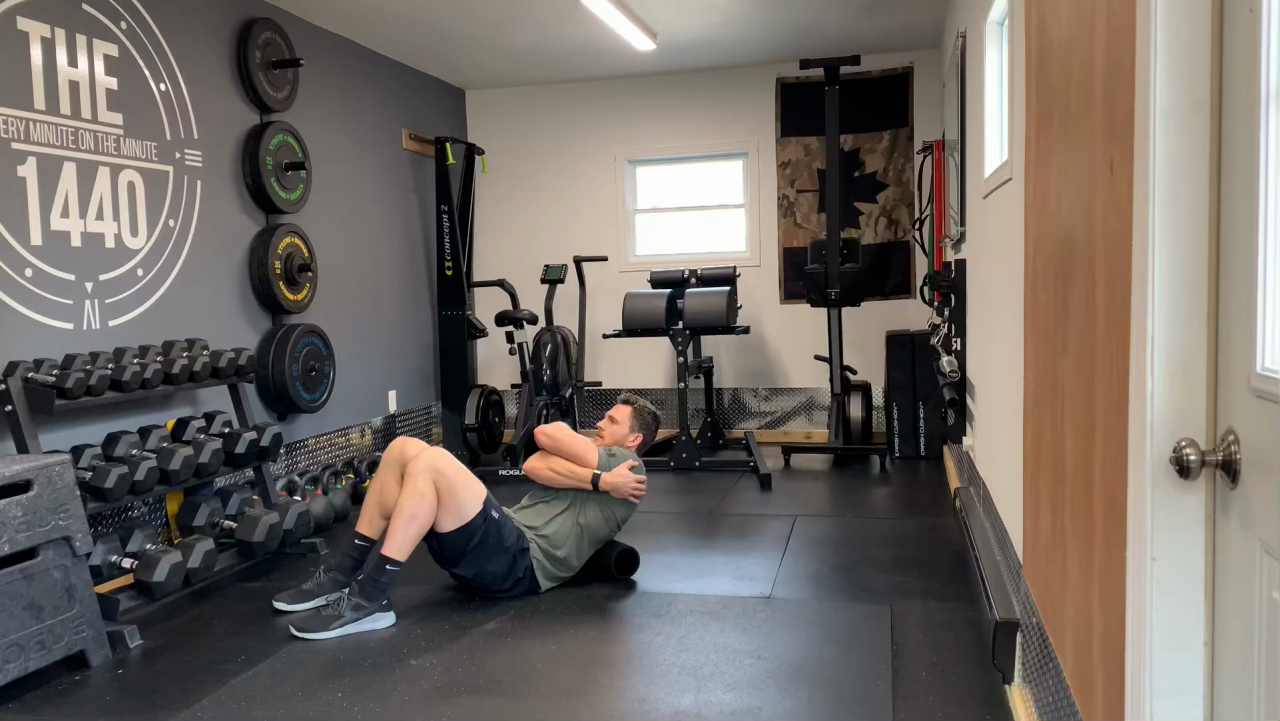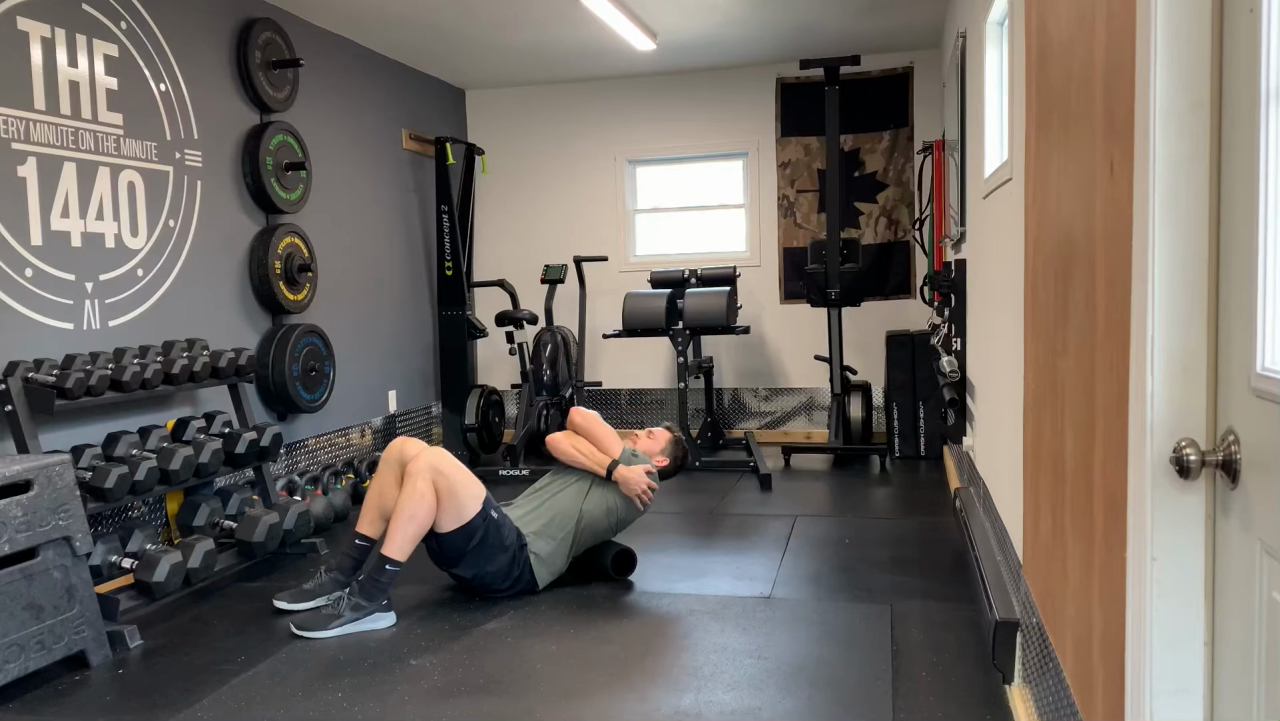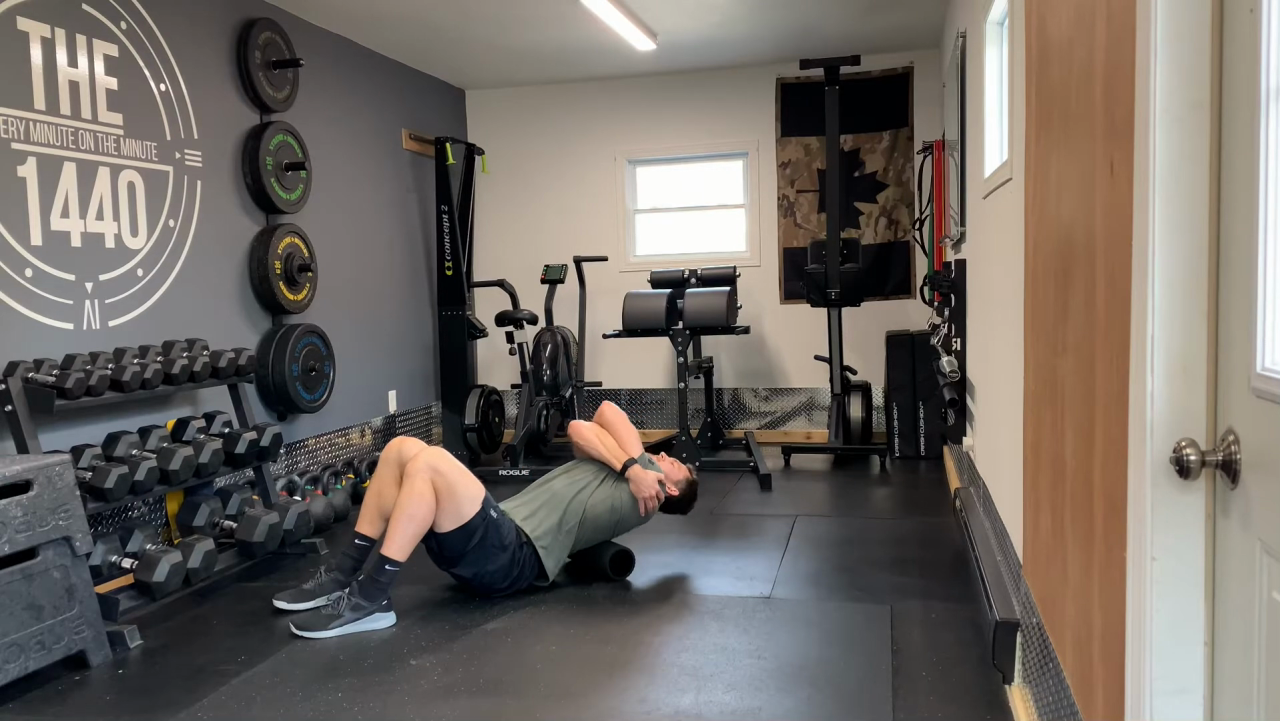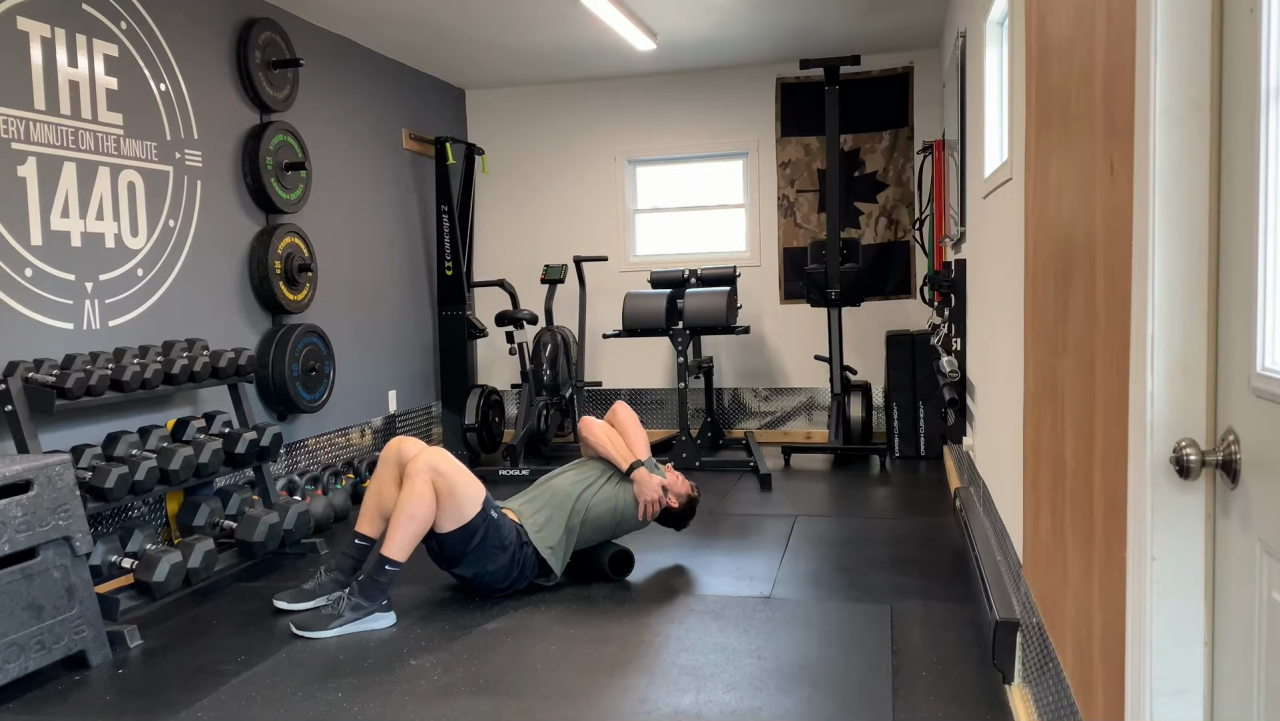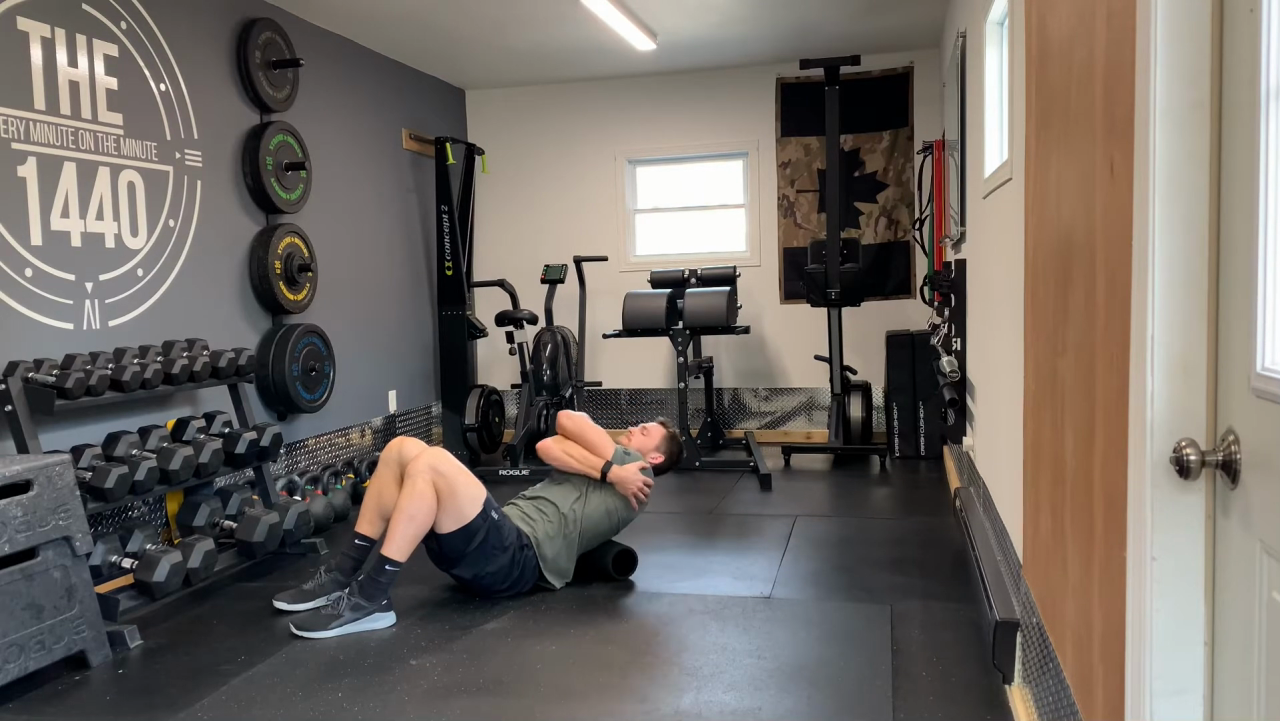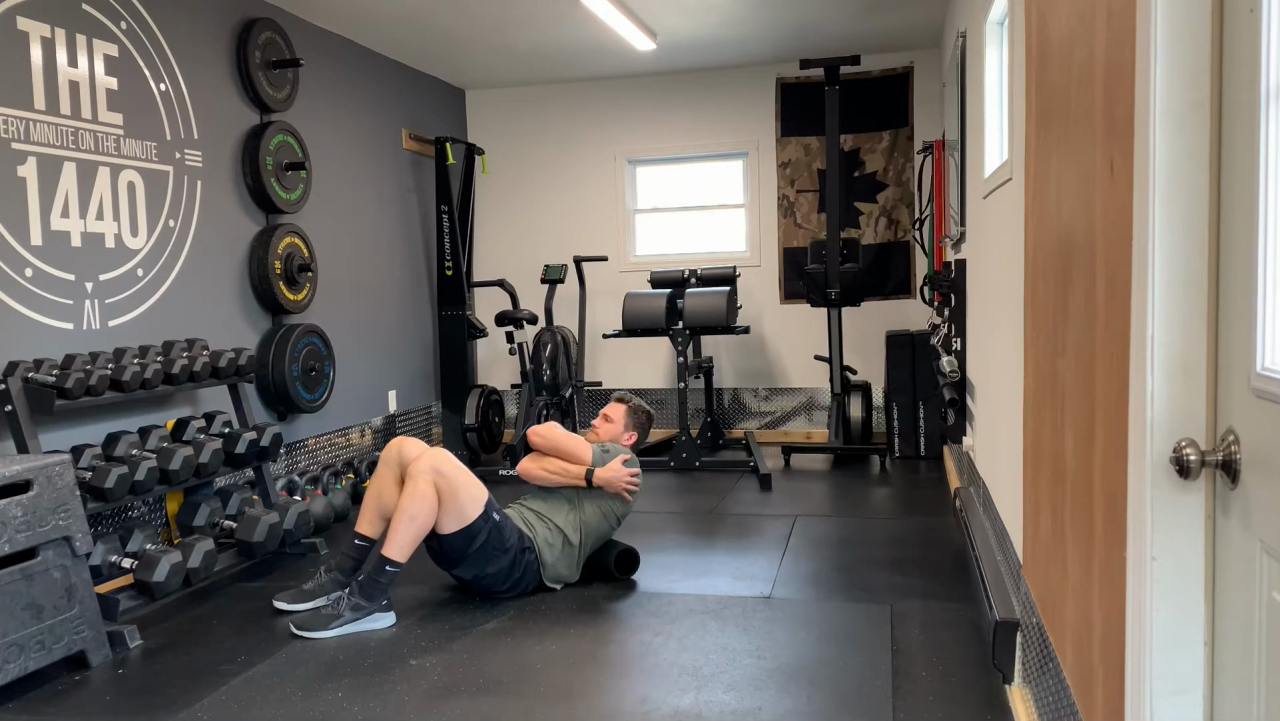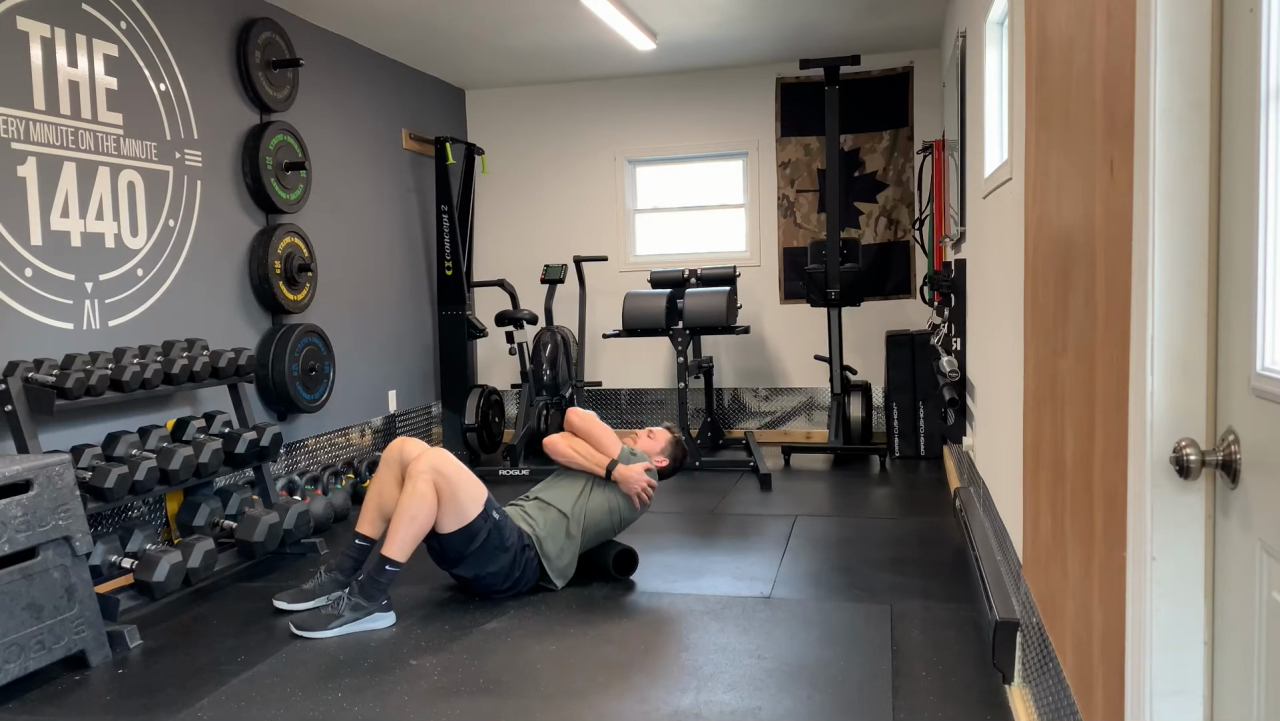
dt=0.7s
person 1, frame 1
left shoulder: (628, 468)
right shoulder: (604, 471)
left elbow: (548, 433)
right elbow: (535, 466)
right wrist: (599, 479)
left hip: (515, 563)
right hip: (494, 545)
left knee: (430, 462)
right knee: (406, 448)
left ankle: (370, 599)
right ankle: (344, 573)
person 1, frame 2
left shoulder: (639, 483)
right shoulder: (611, 468)
left elbow: (579, 417)
right elbow: (557, 442)
right wrist: (613, 469)
left hip: (510, 559)
right hip: (490, 542)
left knee: (429, 461)
right knee: (404, 448)
left ankle: (371, 599)
right ankle: (344, 574)
person 1, frame 3
left shoulder: (643, 486)
right shoulder: (617, 469)
right elbow: (578, 429)
right wrist: (625, 461)
left hip: (508, 557)
right hip: (493, 536)
left knee: (429, 462)
right knee: (403, 448)
left ankle: (370, 599)
right ankle: (345, 572)
person 1, frame 4
left shoulder: (644, 487)
right shoulder: (615, 470)
right elbow: (588, 426)
left hip: (509, 555)
right hip: (492, 533)
left knee: (429, 462)
right knee: (402, 449)
left ankle: (369, 599)
right ankle: (345, 572)
person 1, frame 5
left shoulder: (634, 480)
right shoulder: (602, 467)
left elbow: (568, 419)
right elbow: (547, 447)
right wrist: (605, 469)
left hip: (512, 558)
right hip: (490, 541)
left knee: (431, 462)
right knee: (403, 448)
left ankle: (370, 599)
right ankle: (343, 574)
person 1, frame 6
left shoulder: (622, 463)
right shoulder: (596, 468)
left elbow: (539, 435)
right elbow: (528, 468)
right wrist: (591, 475)
left hip: (516, 560)
right hip: (496, 543)
left knee: (432, 463)
right knee: (404, 449)
left ankle: (369, 599)
right ankle: (343, 574)
person 1, frame 7
left shoulder: (638, 476)
right shoulder: (615, 469)
left elbow: (576, 418)
right elbow: (554, 444)
right wrist: (611, 468)
left hip: (515, 557)
right hip: (495, 541)
left knee: (432, 463)
right knee: (404, 449)
left ankle: (369, 600)
right ankle: (343, 574)
